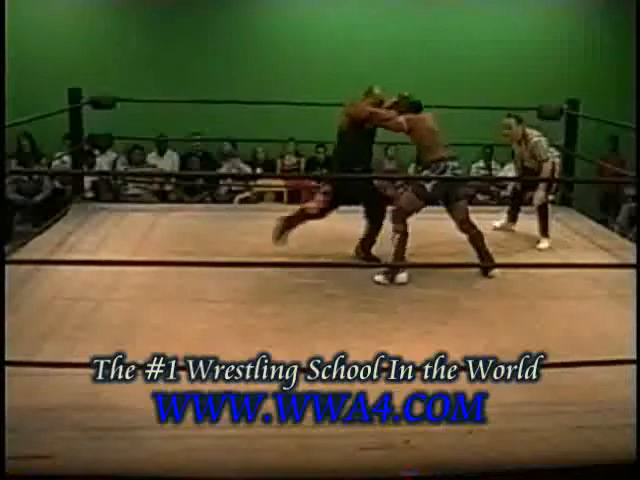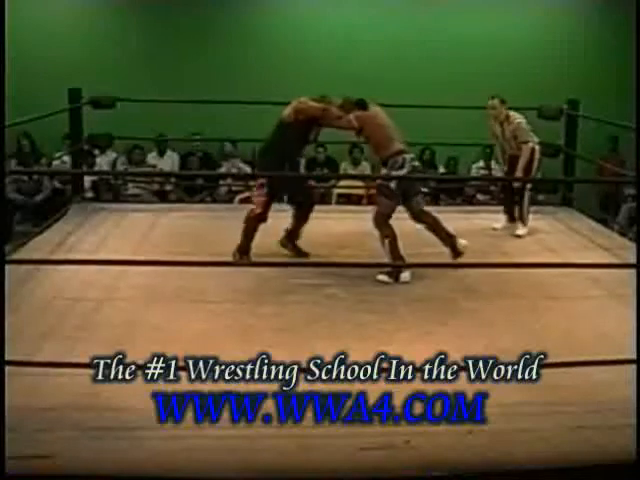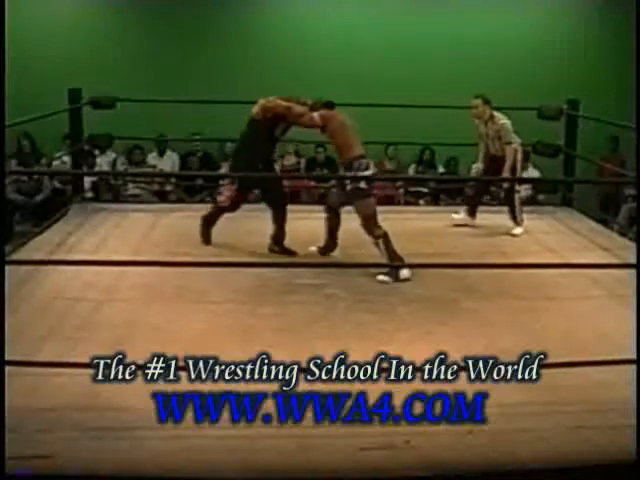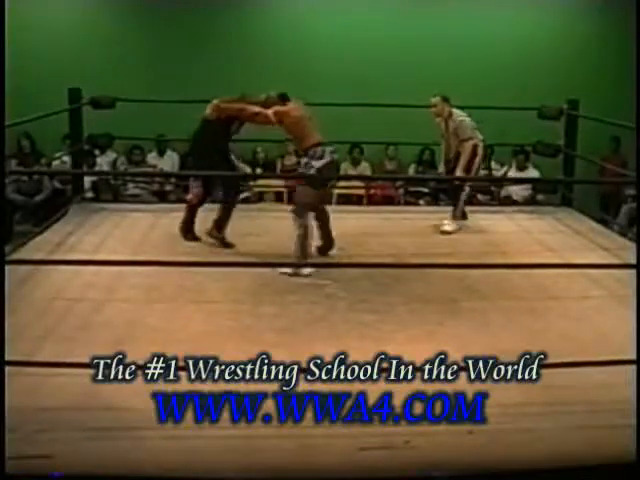
dt=0.5s
person 1, frame 1
left shoulder: (409, 120)
right shoulder: (425, 116)
left hip: (436, 173)
right hip: (451, 169)
left knee: (399, 215)
right knee: (464, 222)
left ankle: (397, 270)
right ankle: (488, 265)
person 1, frame 2
left shoulder: (360, 117)
right shoulder: (374, 109)
left hip: (395, 166)
right hip: (408, 161)
left knee: (381, 220)
right knee: (417, 213)
left ankle: (400, 270)
right ankle: (453, 243)
person 1, frame 3
left shoulder: (326, 115)
right shoulder: (336, 116)
left elbow: (302, 120)
left hip: (358, 169)
right hip: (357, 167)
left knee: (370, 223)
right knee: (331, 203)
left ankle: (399, 266)
right ankle: (329, 246)
person 1, frame 4
left shoulder: (283, 111)
right shoulder: (294, 104)
left elbow: (257, 115)
left hip: (316, 158)
right hip: (324, 156)
left knee: (300, 210)
right knee: (317, 205)
left ankle: (302, 262)
right ankle: (327, 244)
person 2, frame 1
left shoulder: (373, 117)
right shoulder: (351, 112)
right elbow: (369, 112)
right wrist: (392, 115)
left hip: (362, 173)
right hip: (342, 172)
left knee: (378, 210)
right knee: (318, 209)
left ankle: (363, 250)
right ankle: (287, 223)
person 2, frame 2
left shoulder: (319, 117)
right shoulder: (300, 107)
right elbow: (325, 110)
left hip: (289, 164)
right hip: (270, 161)
left knee: (306, 202)
right knee: (259, 208)
left ankle: (290, 240)
right ankle: (242, 250)
person 2, frame 3
left shoulder: (288, 116)
right shoulder: (266, 106)
right elbow: (290, 109)
left hip: (264, 162)
right hip: (244, 160)
left knee: (279, 201)
right knee: (231, 200)
left ankle: (277, 243)
right ankle: (207, 221)
person 2, frame 4
left shoulder: (241, 112)
right shoulder: (217, 108)
left elbow: (259, 116)
right elbow: (242, 109)
left hip: (220, 154)
right hip: (201, 155)
left knee: (233, 188)
right knee: (199, 194)
left ankle: (217, 230)
right ankle: (186, 227)
person 3, frame 1
left shoulder: (536, 140)
right shoulder: (512, 138)
left elbow: (546, 164)
right elbow: (519, 157)
left wrist: (541, 188)
right wrist: (519, 177)
left hip: (550, 165)
right hip: (531, 166)
left knee: (542, 200)
right knee: (517, 192)
left ankle: (545, 237)
right ankle: (509, 221)
person 3, frame 2
left shoulder: (518, 122)
right shoulder: (493, 123)
left elbow: (526, 147)
right elbow: (498, 144)
left wrist: (520, 171)
right wrist: (503, 165)
left hip: (530, 153)
right hip: (513, 155)
left knee: (522, 188)
right knee: (507, 188)
left ankle: (523, 225)
right ankle: (510, 221)
person 3, frame 3
left shoulder: (502, 123)
right shoulder: (479, 122)
left elbow: (510, 148)
left wrist: (506, 171)
right wrist: (481, 164)
left hip: (511, 154)
right hip: (494, 155)
left knee: (510, 190)
right knee: (479, 184)
left ankle: (518, 224)
right ankle: (469, 216)
person 3, frame 4
left shoulder: (460, 120)
right shoulder: (441, 120)
left elbow: (468, 145)
right elbow: (445, 142)
left wrist: (461, 168)
right wrist: (444, 164)
left hip: (474, 149)
right hip: (459, 151)
left knee: (462, 184)
right knee: (453, 184)
left ankle: (454, 221)
right ankle: (460, 216)
